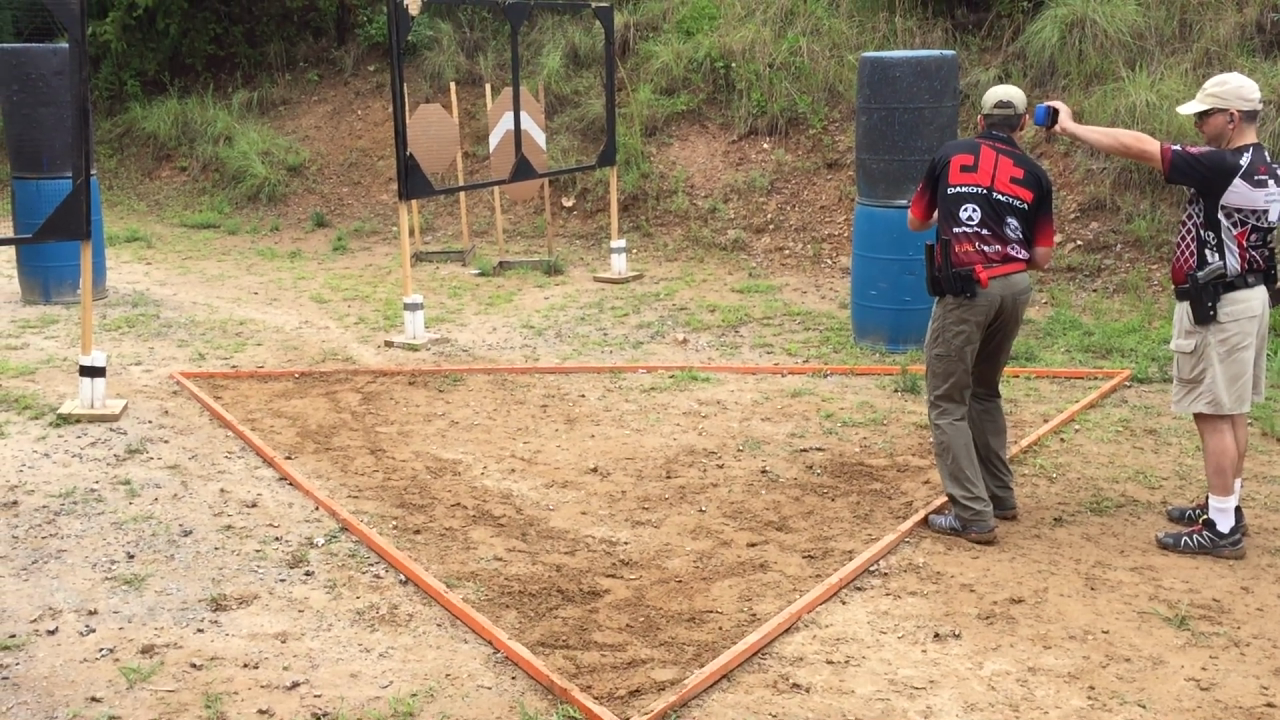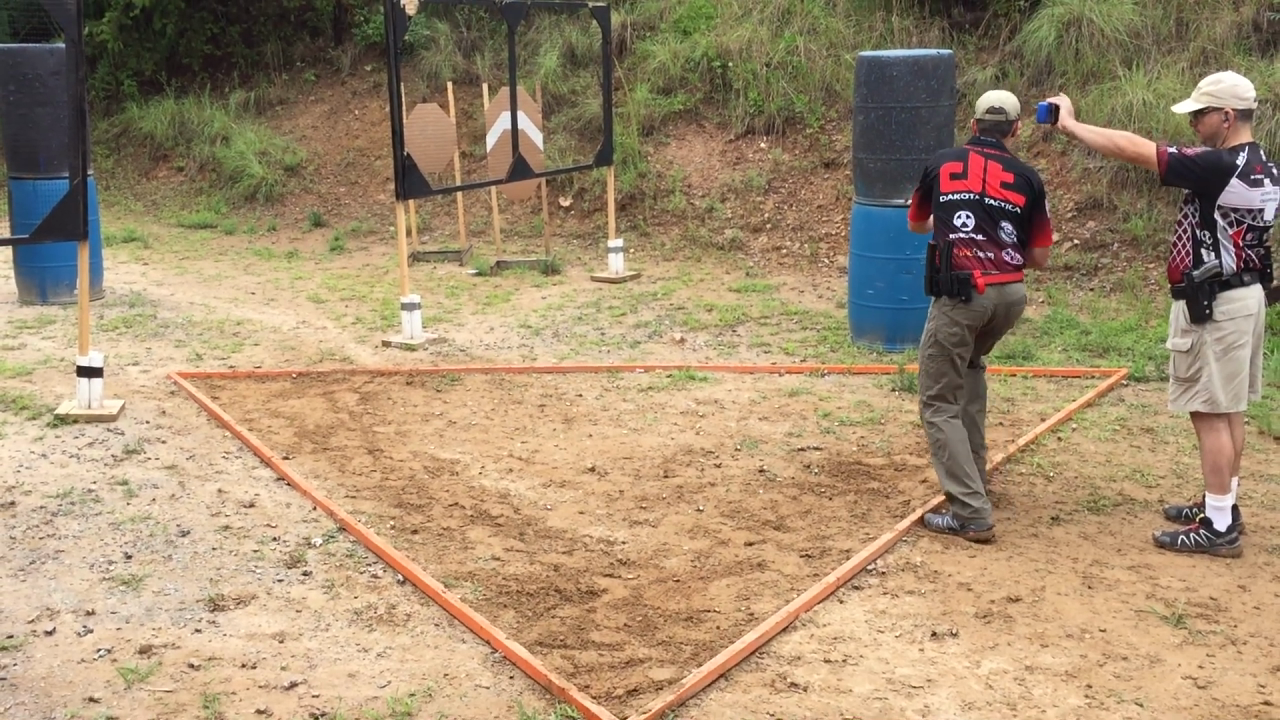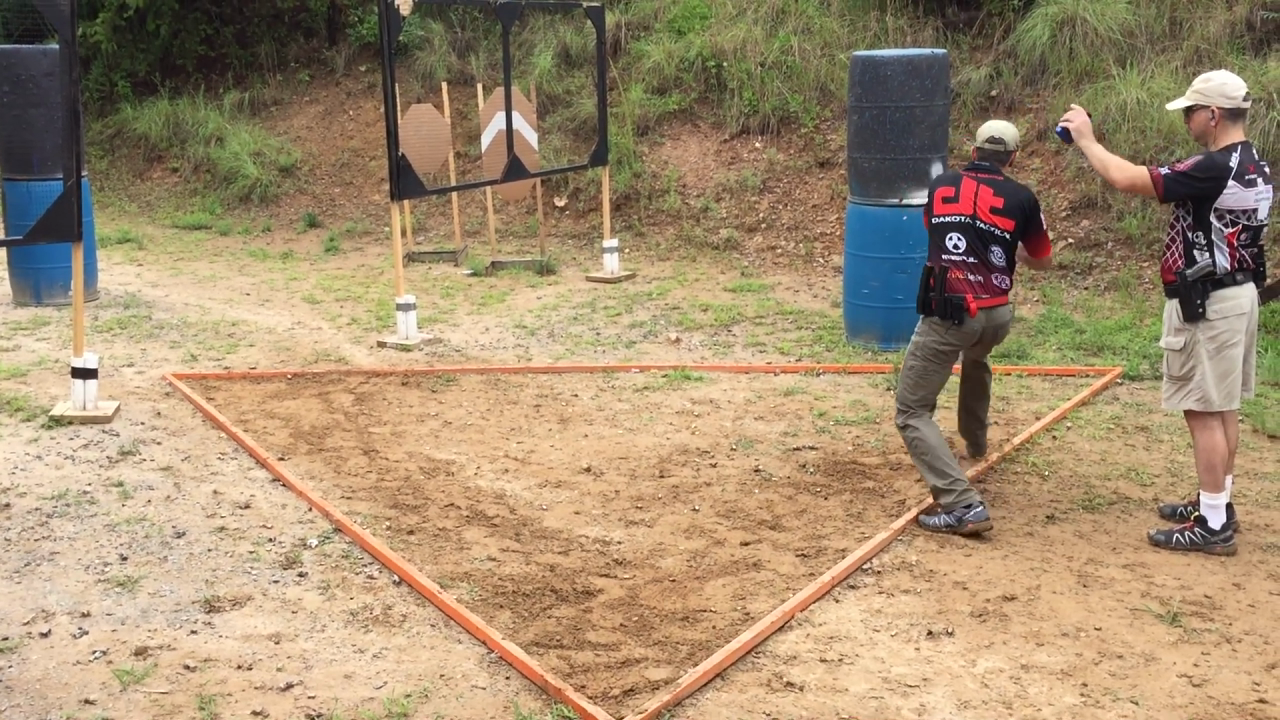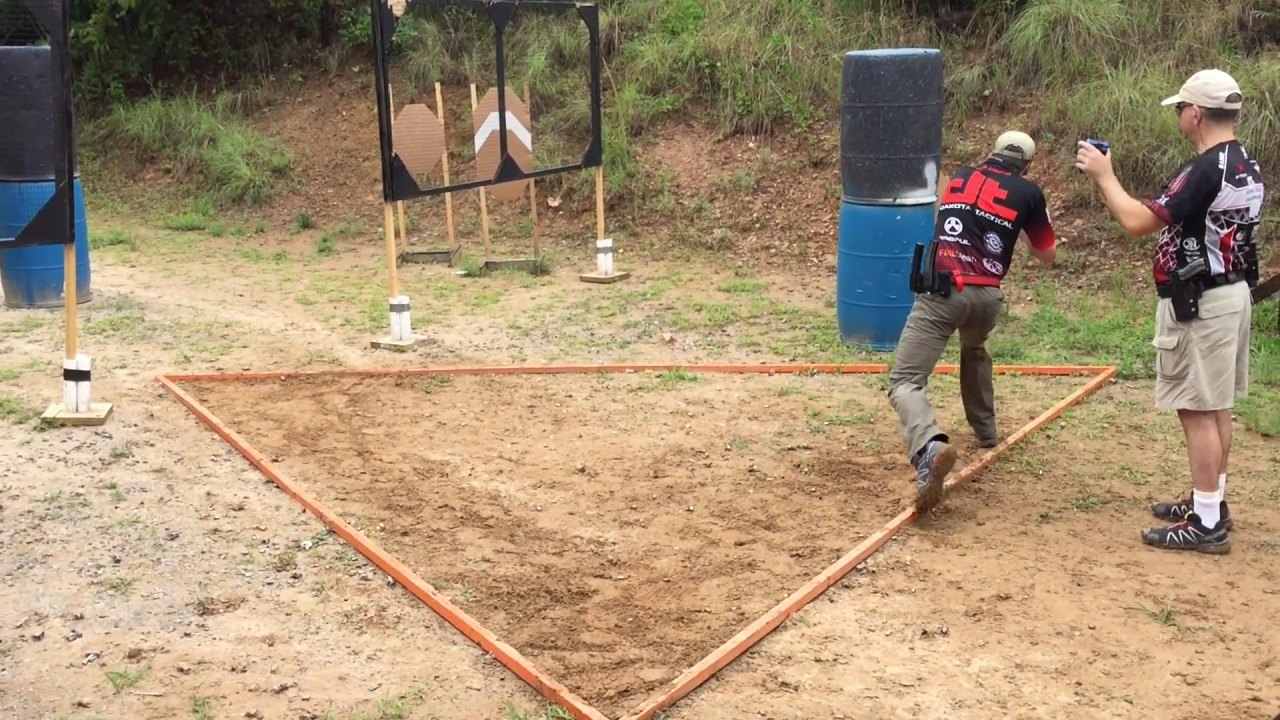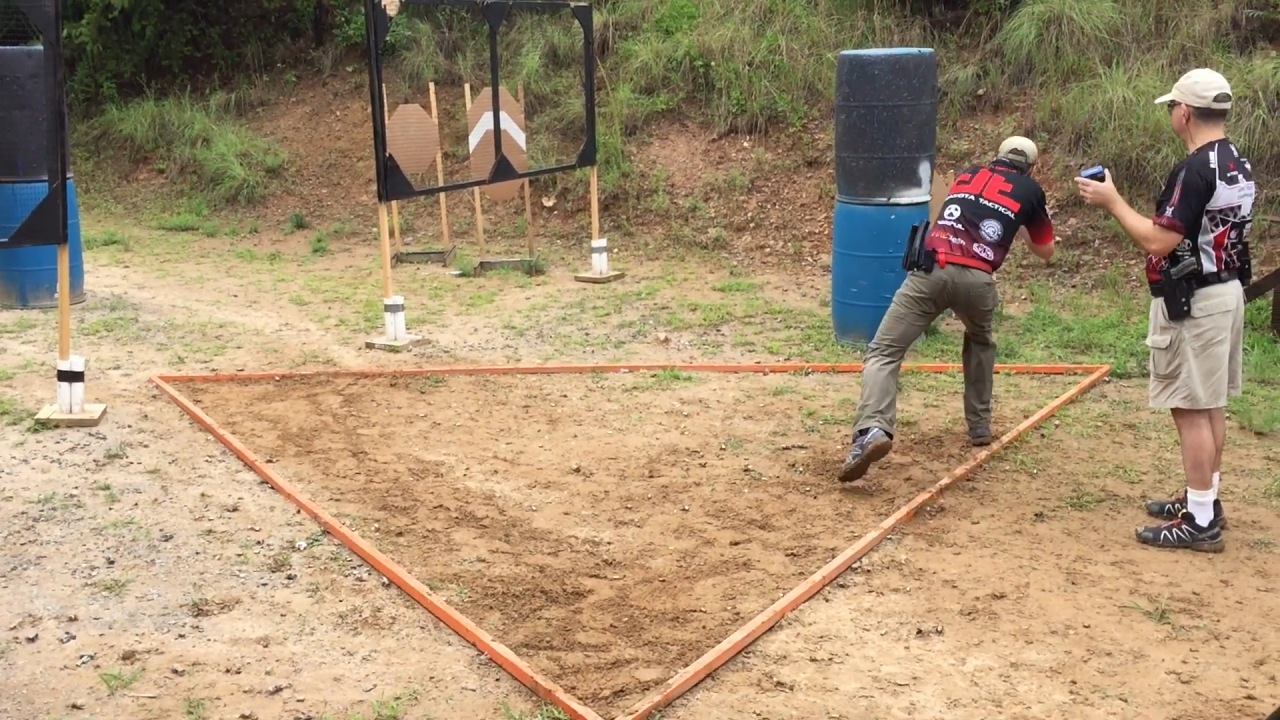
dt=0.2s
person 1, frame 1
left shoulder: (1224, 167)
left elbow: (1137, 146)
left wrist: (1071, 128)
left hip: (1217, 306)
left knee: (1214, 415)
right knee: (1232, 410)
left ankle: (1220, 529)
right ankle: (1224, 507)
person 1, frame 2
left shoulder: (1219, 167)
left elbow: (1133, 148)
left wrist: (1072, 123)
left hip: (1213, 305)
left knee: (1210, 413)
right knee: (1229, 409)
left ankle: (1217, 527)
right ankle: (1222, 505)
person 1, frame 3
left shoulder: (1213, 169)
right shoulder: (1255, 167)
left elbow: (1129, 180)
left wrist: (1086, 138)
left hip: (1207, 303)
right hip: (1239, 293)
left knee: (1205, 411)
right knee: (1224, 407)
left ankle: (1213, 525)
right ankle: (1216, 504)
person 1, frame 4
left shoulder: (1204, 171)
right shoulder: (1246, 166)
left elbow: (1138, 222)
left wrist: (1104, 175)
left hip: (1200, 302)
right hip: (1232, 293)
left knee: (1198, 411)
right knee: (1217, 406)
left ankle: (1206, 524)
right ankle: (1211, 501)
person 1, frame 5
left shoulder: (1194, 171)
right shoulder: (1237, 164)
left elbow: (1158, 241)
left wrist: (1111, 200)
left hip: (1193, 301)
right hip: (1225, 292)
left knee: (1191, 409)
right knee: (1211, 404)
left ankle: (1200, 521)
right ankle: (1204, 500)
person 2, frame 1
left shoulder: (950, 155)
right shoulder: (1034, 174)
left elbow: (916, 222)
right elbow: (1042, 258)
left hip: (965, 291)
right hip: (1015, 288)
left knee: (949, 404)
right knee: (984, 393)
left ankle: (973, 516)
right ankle: (1000, 497)
person 2, frame 2
left shoulder: (942, 163)
right shoulder: (1027, 177)
left elbow: (915, 224)
right elbow: (1040, 257)
left hip: (958, 295)
right hip: (1009, 296)
left knee: (938, 404)
right knee: (970, 369)
left ankle: (970, 512)
right ankle: (970, 468)
person 2, frame 3
left shoulder: (942, 184)
right shoulder: (1021, 197)
right elbow: (1042, 261)
left hip: (946, 315)
right hip: (997, 314)
left knee: (913, 414)
right knee: (975, 360)
left ankle: (964, 505)
right ankle: (976, 440)
person 2, frame 4
left shoulder: (959, 178)
right shoulder: (1029, 194)
right elbow: (1046, 255)
left hip: (940, 292)
right hip: (986, 295)
left knee: (905, 382)
right knee: (975, 349)
left ankle: (932, 446)
right ankle: (984, 430)
person 2, frame 5
left shoulder: (967, 175)
right shoulder: (1030, 189)
right elbow: (1046, 251)
left hip: (930, 270)
right hip: (975, 277)
left knee: (883, 354)
right knee: (980, 341)
left ankle: (872, 429)
right ankle: (980, 425)
